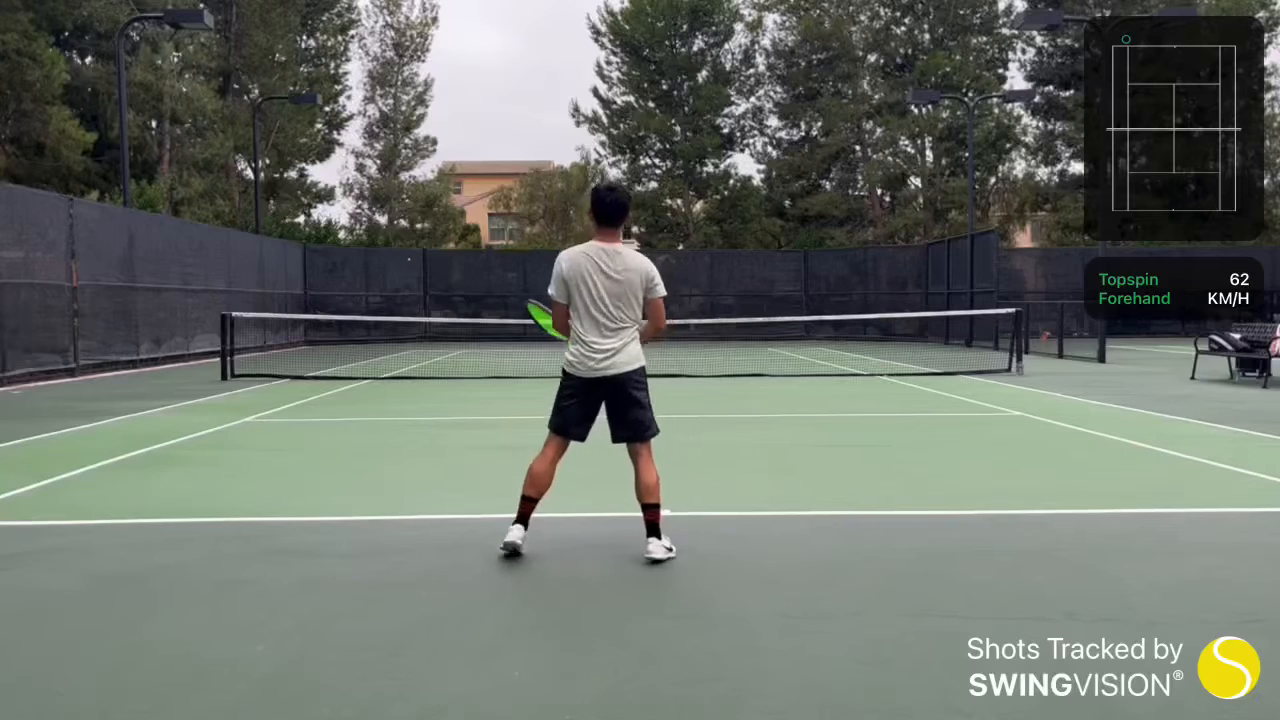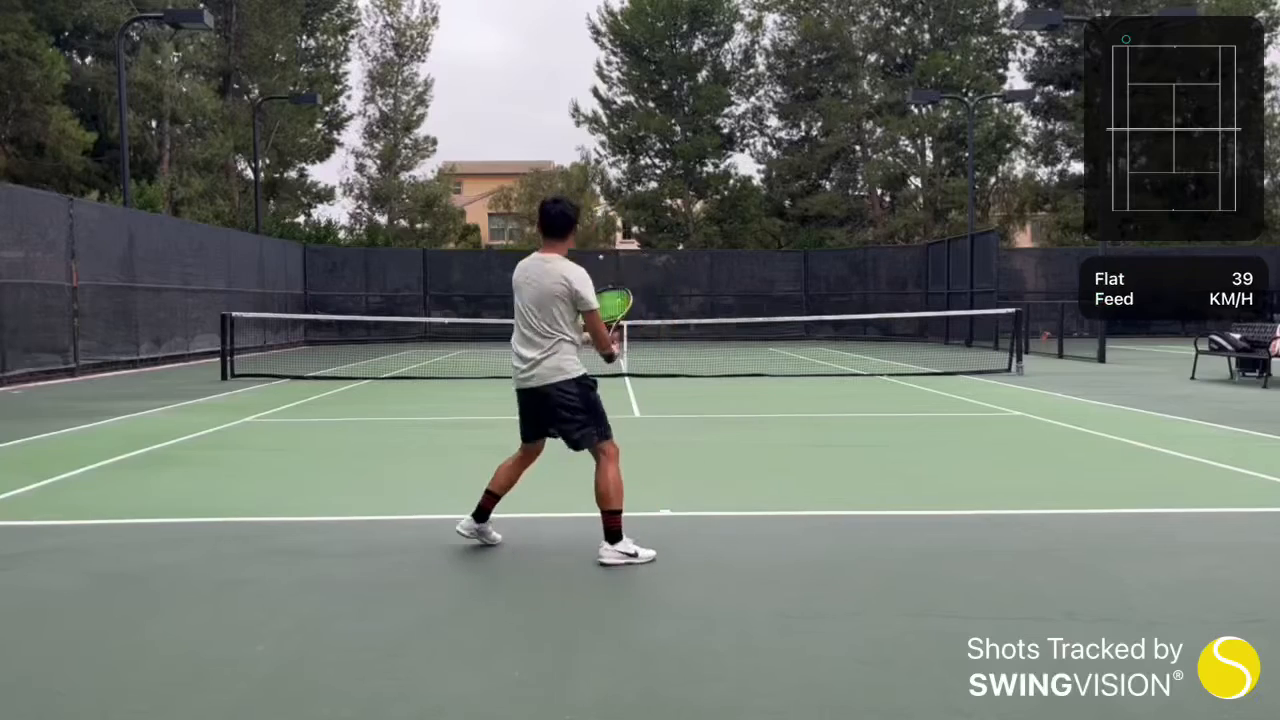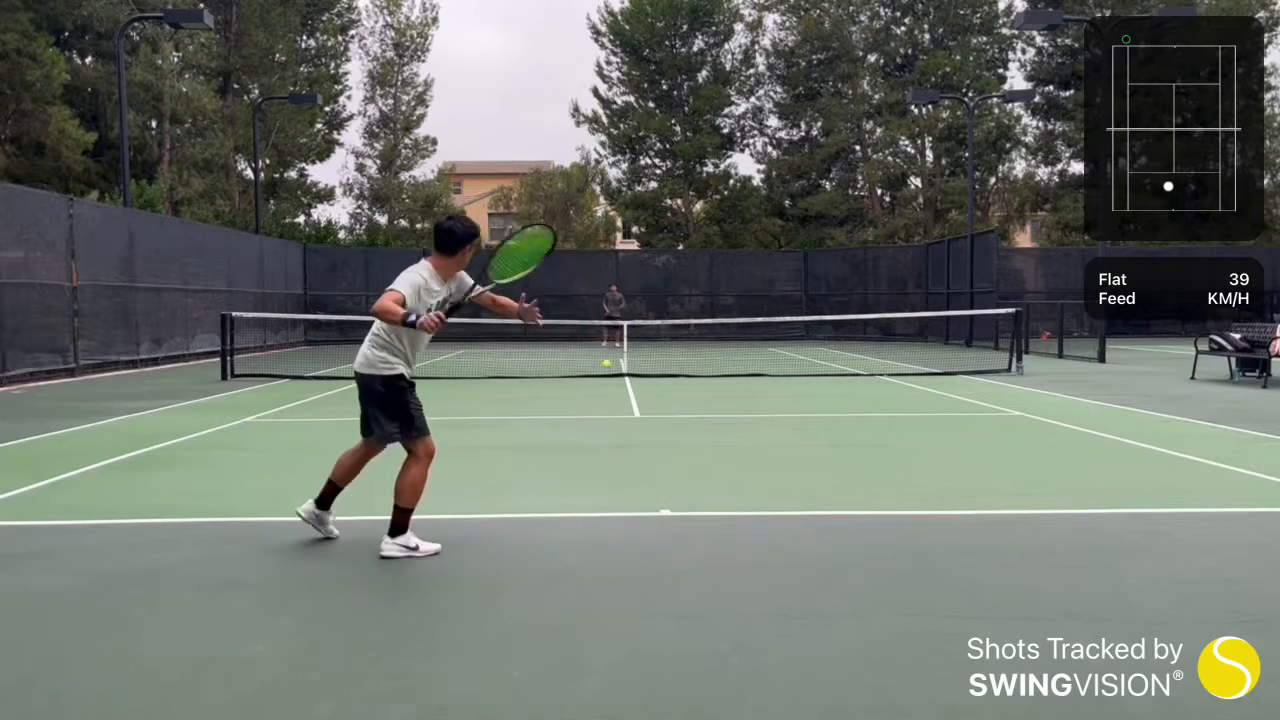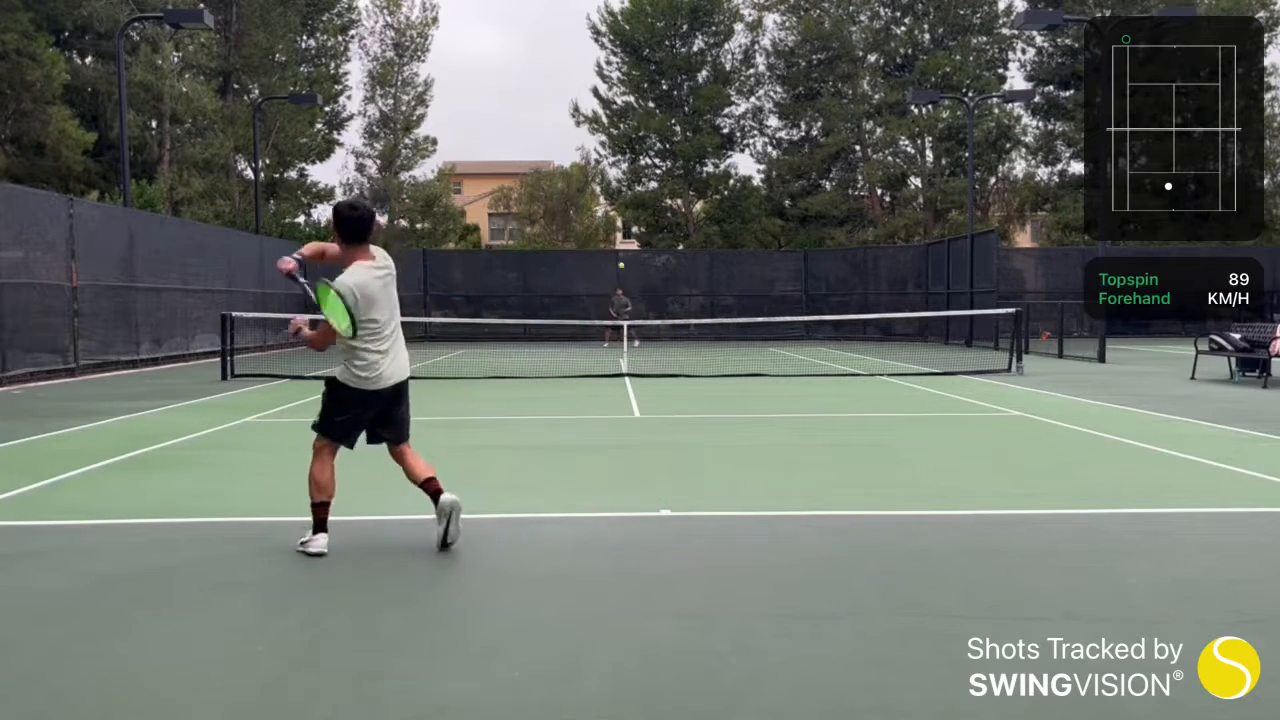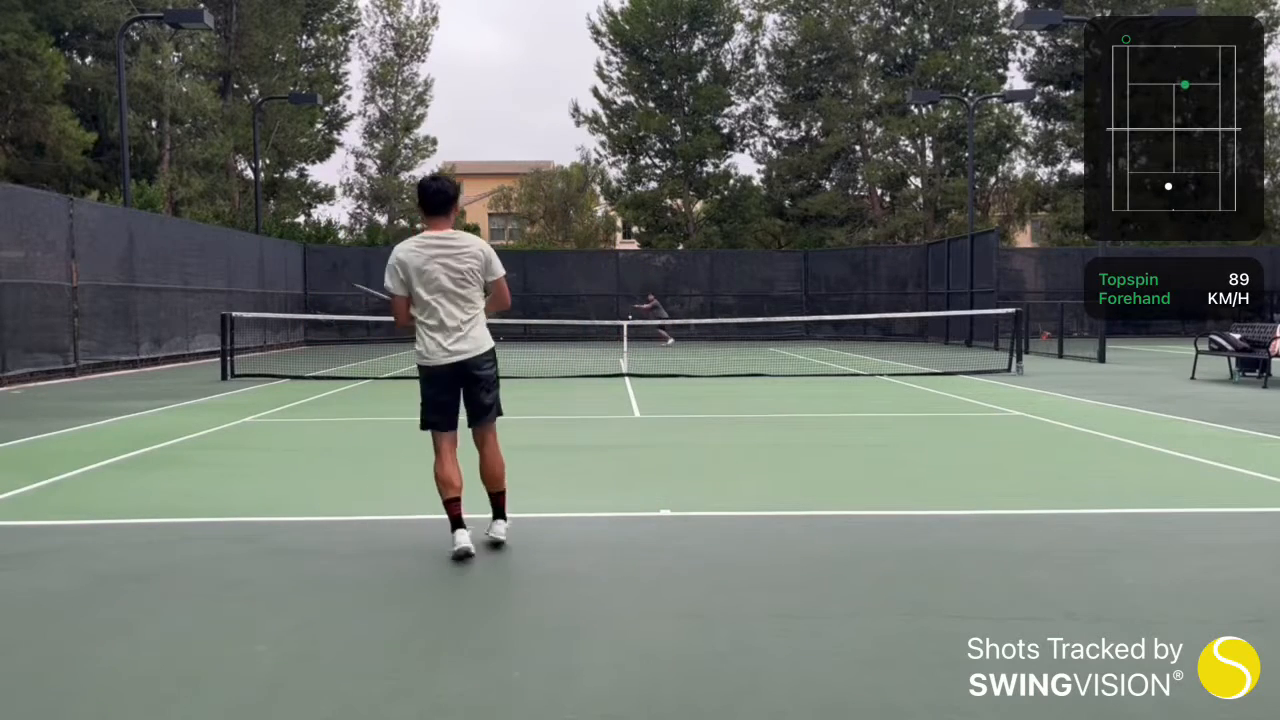
dt=0.7s
person 1, frame 1
left shoulder: (567, 260)
right shoulder: (642, 265)
left elbow: (560, 322)
right elbow: (658, 325)
left hip: (580, 370)
right hip: (626, 370)
left knee: (552, 447)
right knee: (642, 454)
left ankle: (518, 528)
right ankle: (655, 539)
person 1, frame 2
left shoulder: (520, 270)
right shoulder: (574, 275)
right elbow: (599, 335)
left wrist: (581, 336)
right wrist: (609, 350)
left hip: (526, 378)
right hip: (564, 377)
left knee: (528, 450)
right knee: (607, 453)
left ankle: (476, 520)
right ankle: (614, 544)
person 1, frame 3
left shoulder: (453, 277)
right shoulder: (417, 278)
left elbow: (487, 298)
right elbow: (382, 308)
left wrist: (518, 310)
right wrist: (415, 320)
left hip: (372, 368)
right hip: (384, 371)
left knee: (371, 444)
right knee: (422, 450)
left ankle: (318, 507)
right ankle: (397, 537)
person 1, frame 4
left shoulder: (347, 285)
right shoulder: (383, 257)
left elbow: (320, 342)
right elbow: (323, 248)
left wrist: (301, 331)
right wrist: (296, 258)
left hip: (357, 383)
right hip: (396, 377)
left knee: (323, 451)
right knee: (402, 451)
left ankle: (319, 534)
right ankle: (442, 498)
person 1, frame 5
left shoulder: (403, 253)
right shoulder: (477, 246)
left elbow: (401, 315)
right elbow: (503, 301)
left hip: (433, 360)
right hip: (478, 353)
left knee: (444, 446)
right knee: (487, 438)
left ankle: (459, 531)
right ankle: (499, 520)
